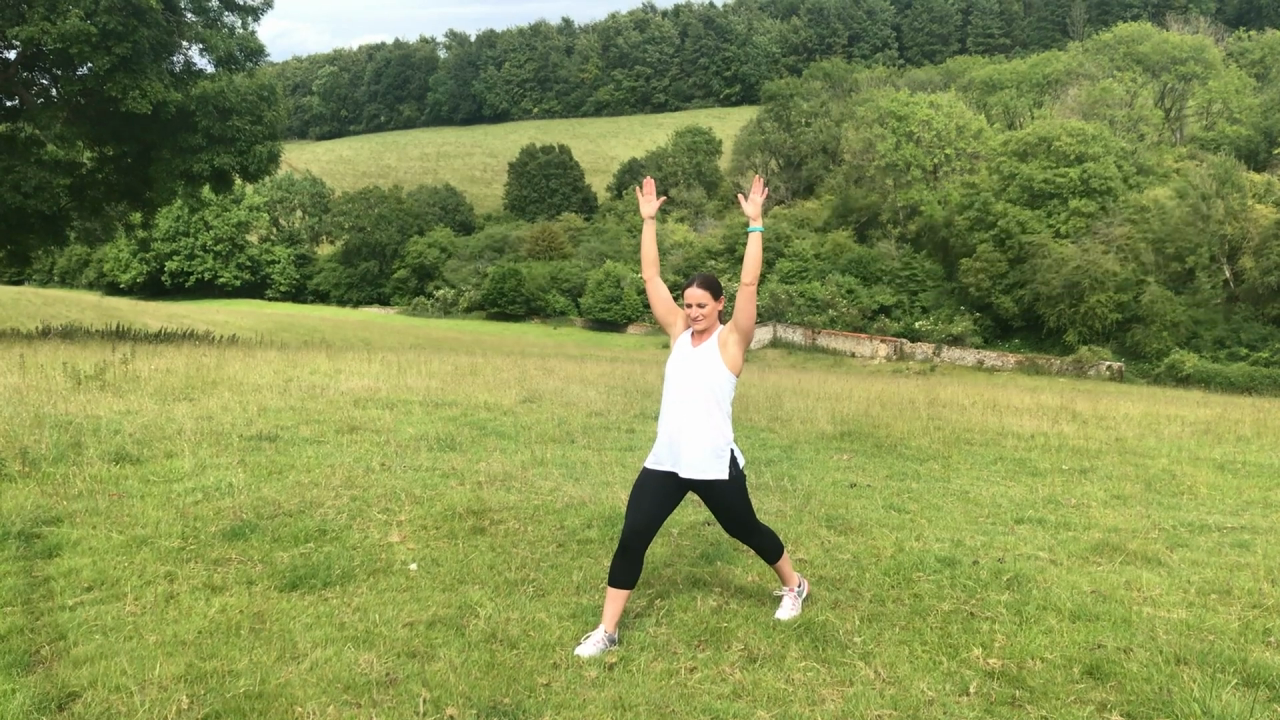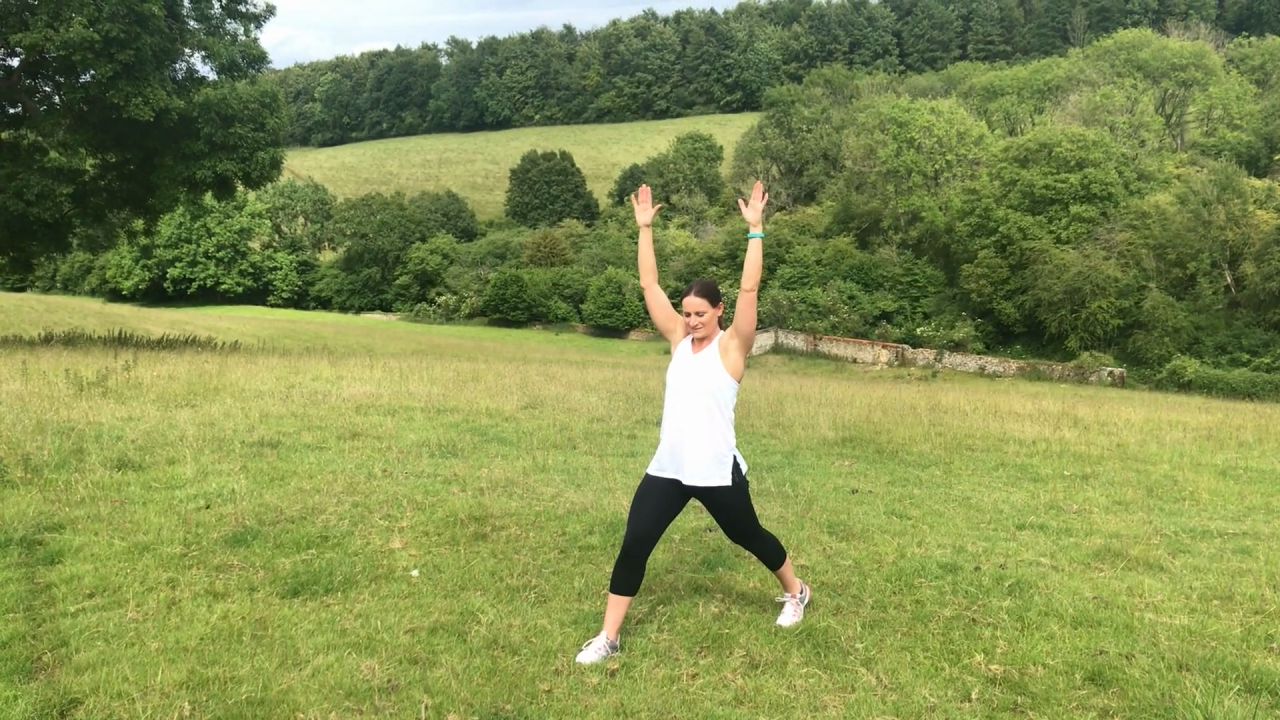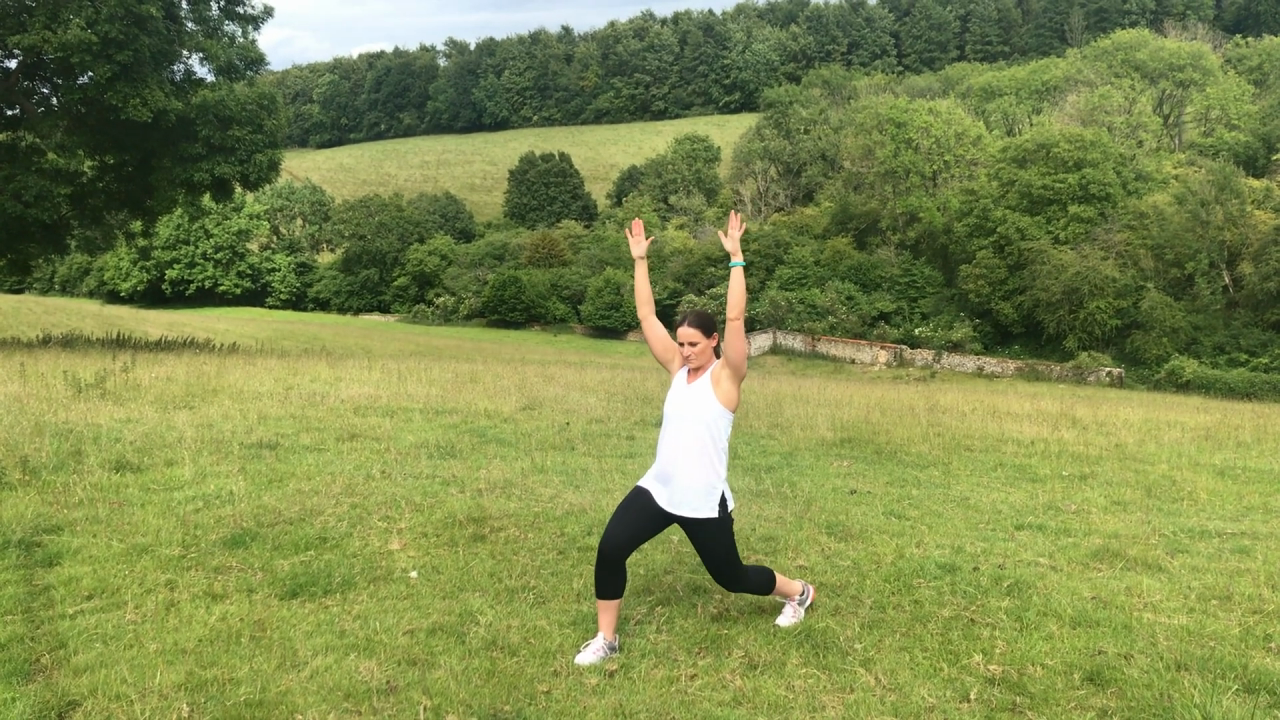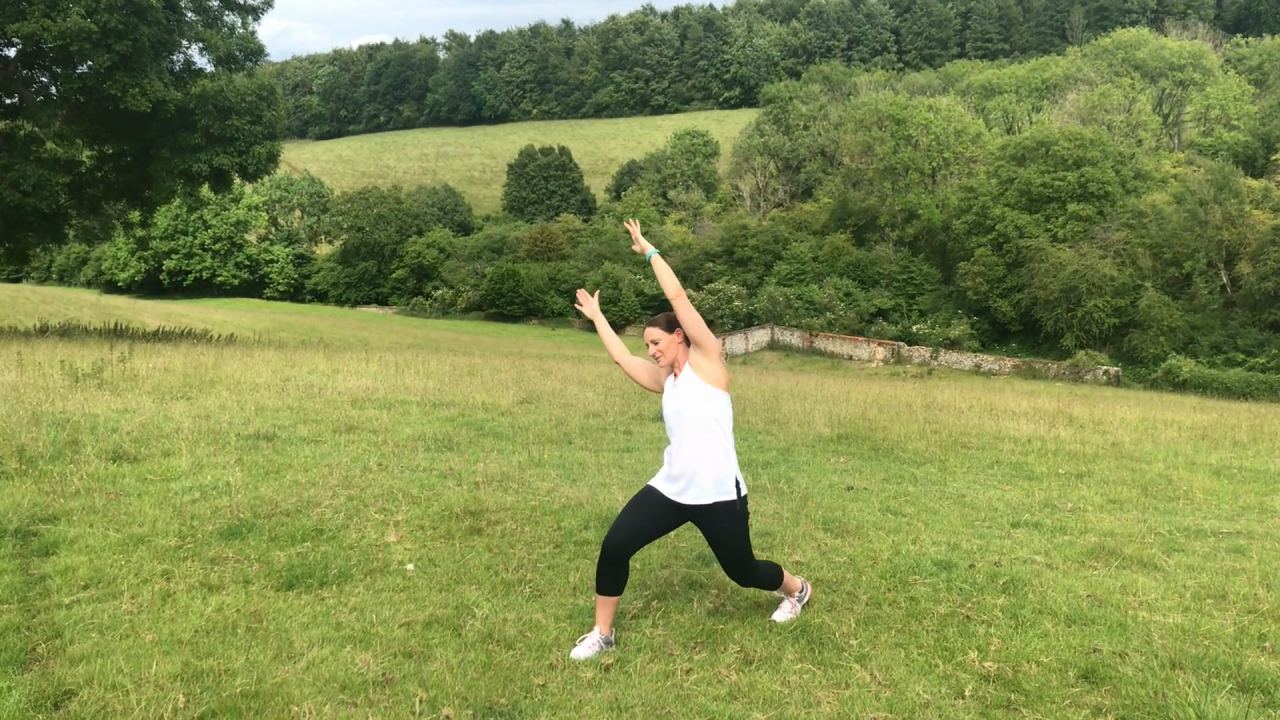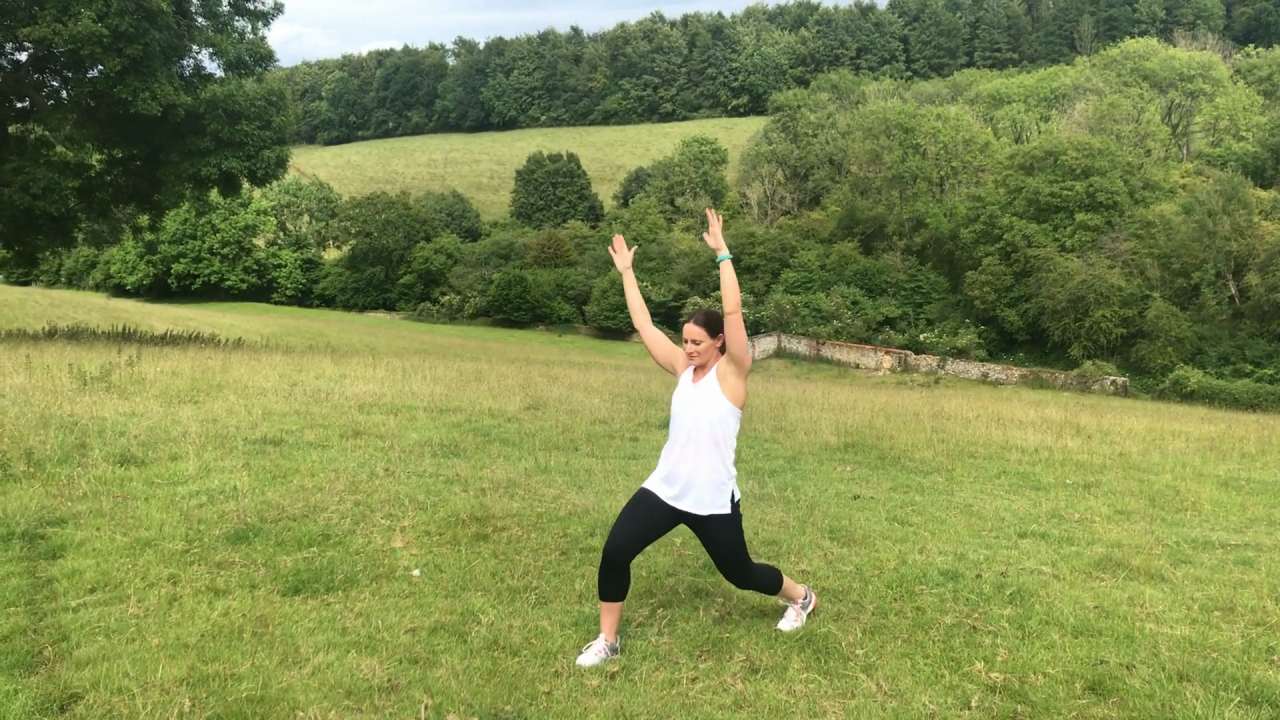
dt=1s
person 1, frame 1
left shoulder: (731, 340)
right shoulder: (678, 331)
left elbow: (749, 283)
right elbow: (651, 276)
left wrist: (754, 223)
right wrist: (648, 219)
left hip: (714, 465)
right hip: (665, 461)
left knee: (747, 530)
right knee: (631, 539)
left ankle: (793, 586)
right ankle: (606, 631)
person 1, frame 2
left shoulder: (731, 346)
right shoulder: (679, 338)
left elbow: (748, 289)
right elbow: (649, 284)
left wrist: (755, 229)
right wrist: (644, 228)
left hip: (717, 471)
right hip: (668, 468)
left knee: (750, 536)
right knee: (633, 546)
left ankle: (796, 591)
right ankle: (608, 637)
person 1, frame 3
left shoulder: (726, 376)
right shoulder: (677, 367)
left elbow: (735, 318)
right elbow: (646, 315)
left wrist: (735, 258)
right wrist: (639, 259)
left hip: (704, 500)
right hip: (658, 490)
left knee: (730, 576)
right knee: (610, 549)
left ankle: (798, 593)
right ankle: (606, 638)
person 1, frame 4
left shoulder: (706, 360)
right shoulder: (665, 378)
left elbow: (678, 298)
right elbow: (621, 355)
left wrist: (648, 249)
right wrist: (596, 315)
left hip: (718, 493)
right hip: (671, 488)
left knee: (742, 571)
right knee: (614, 546)
left ankle: (797, 589)
right ankle: (602, 633)
person 1, frame 5
left shoulder: (732, 371)
right shoulder: (684, 368)
left elbow: (732, 311)
right elbow: (644, 326)
left wrist: (721, 251)
right wrist: (626, 271)
left hip: (712, 501)
right hip: (664, 489)
left knee: (740, 574)
right knee: (614, 552)
left ankle: (800, 597)
right ankle: (607, 640)
